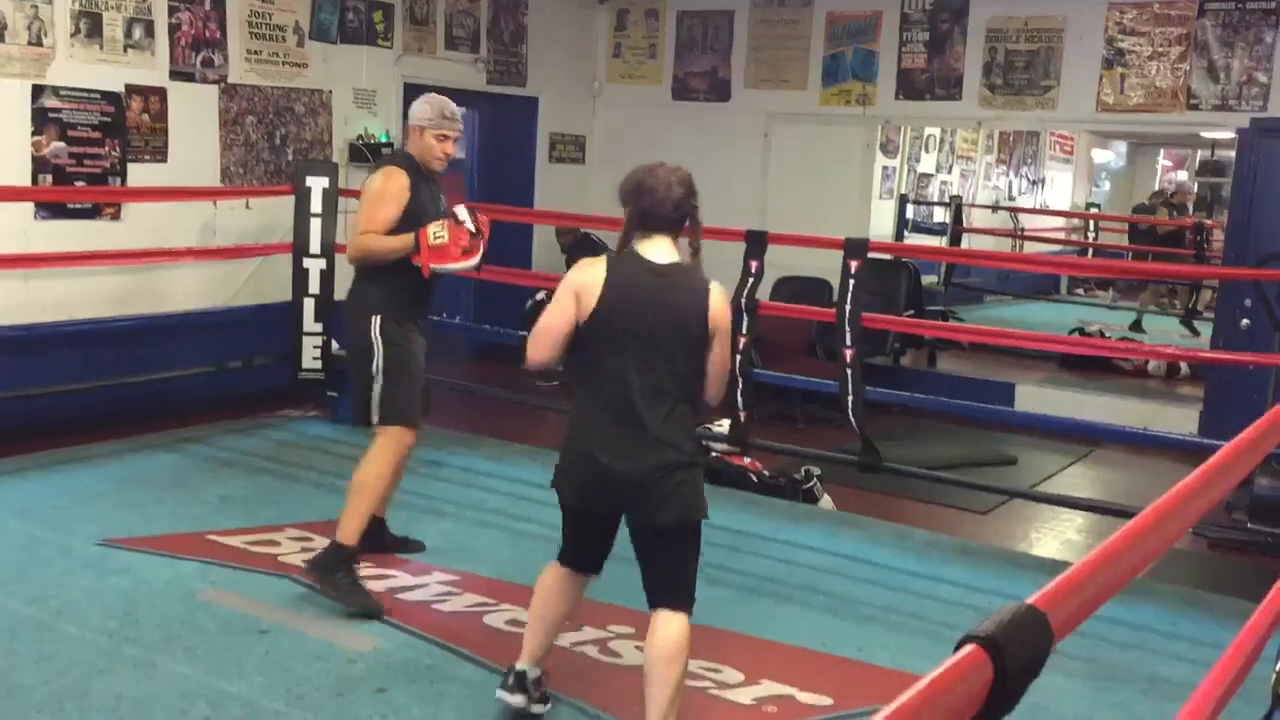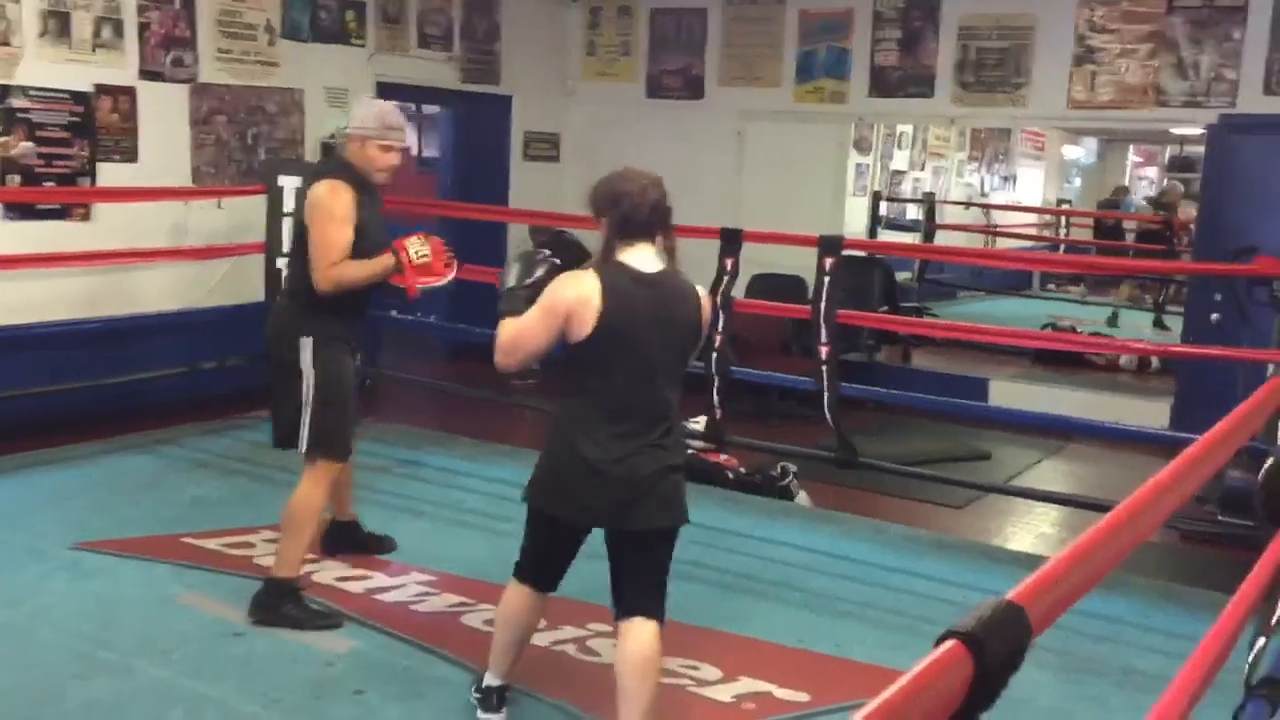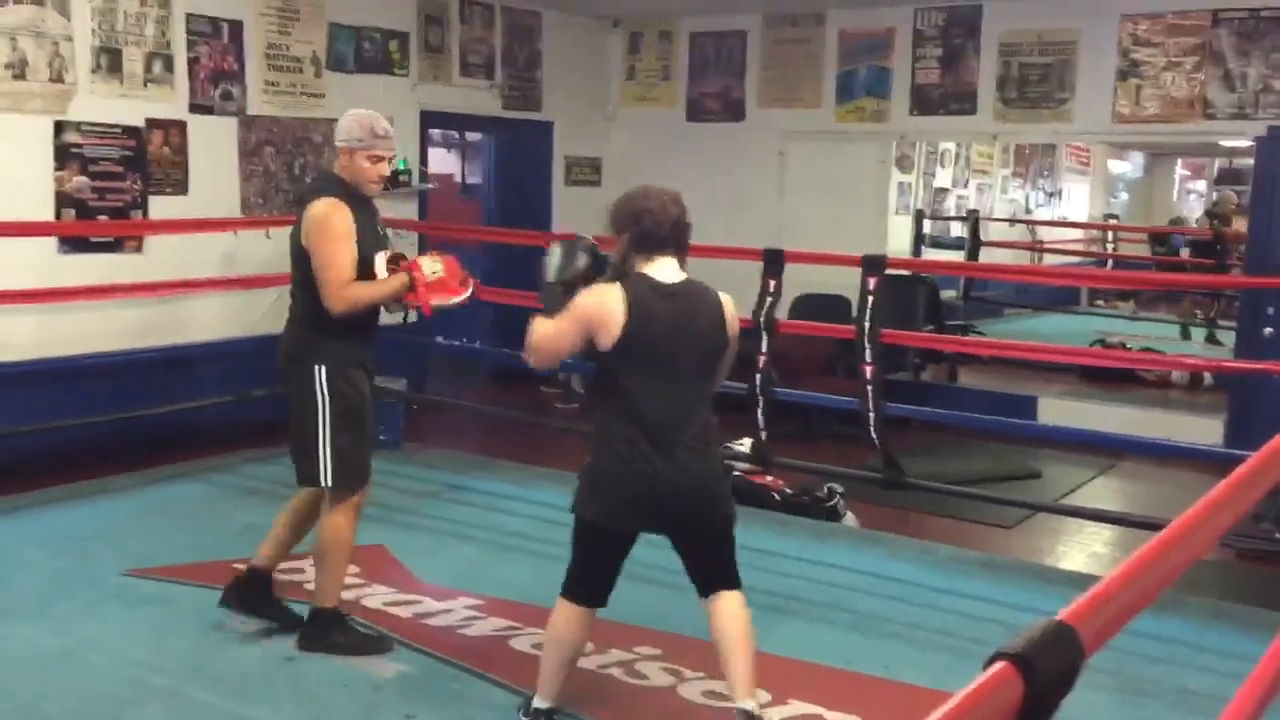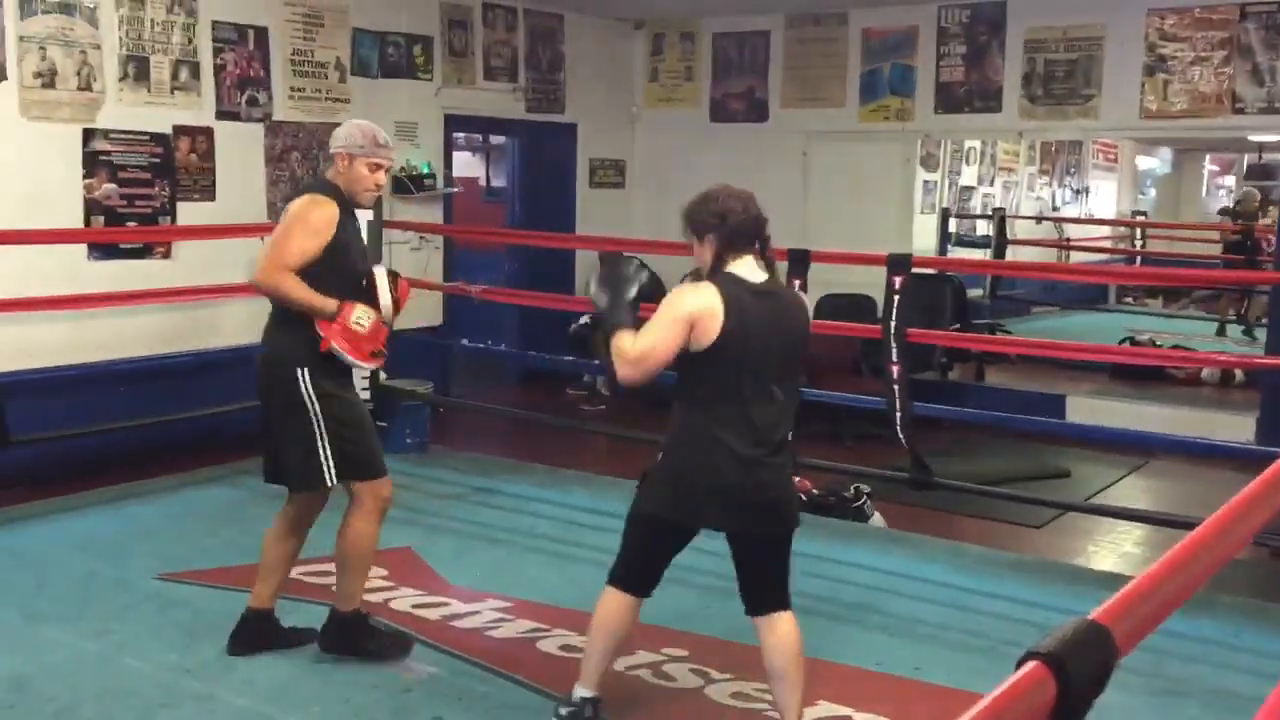
dt=0.3s
person 1, frame 1
left shoulder: (590, 275)
right shoulder: (708, 297)
left elbow: (538, 355)
right elbow: (712, 393)
left hip: (591, 460)
right hip: (666, 469)
left knee: (573, 563)
right knee: (671, 604)
left ankle: (523, 675)
person 1, frame 2
left shoulder: (575, 289)
right shoulder: (695, 299)
left elbow: (508, 357)
left wrist: (518, 291)
left hip: (574, 468)
right hip: (651, 475)
left knee: (532, 577)
right knee: (640, 612)
person 1, frame 3
left shoulder: (604, 301)
right shoulder: (720, 308)
left elbow: (539, 353)
left wrist: (555, 298)
left hip: (619, 477)
right hip: (696, 478)
left knee: (580, 593)
right knee: (722, 588)
person 1, frame 4
left shoulder: (695, 301)
right shoulder: (796, 305)
left elbow: (630, 368)
left wrist: (616, 306)
left hip: (691, 473)
right hip: (768, 480)
left knee: (627, 583)
right knee: (772, 604)
person 2, frame 1
left shoulder: (429, 184)
right shoulder: (393, 178)
right elbow: (358, 247)
right wrist: (418, 241)
left hip: (404, 319)
right hip: (379, 320)
left knee: (397, 430)
right knee: (396, 435)
left ankle: (372, 528)
right ankle: (335, 558)
person 2, frame 2
left shoulder: (357, 189)
right shoulder: (332, 191)
right elbow: (328, 277)
left wrist: (393, 262)
right wrist: (394, 261)
left hip: (327, 336)
right hip: (312, 338)
left knee: (340, 445)
right knee: (326, 461)
left ankle: (343, 528)
right ankle: (278, 592)
person 2, frame 3
left shoulder: (358, 205)
right shoulder: (331, 209)
right elbow: (338, 298)
left wrist: (396, 279)
right wrist: (408, 280)
left hip: (340, 361)
right hip: (326, 364)
left knee: (328, 485)
right knee: (347, 493)
left ankle: (254, 581)
right ankle: (325, 622)
person 2, frame 4
left shoulder: (342, 216)
right shoulder: (317, 206)
right elbow: (270, 275)
left wrist: (373, 299)
right wrist: (336, 311)
left hip: (304, 369)
right hip: (305, 370)
left knee: (306, 496)
right knee: (373, 489)
left ankle: (257, 622)
right ankle: (347, 622)
